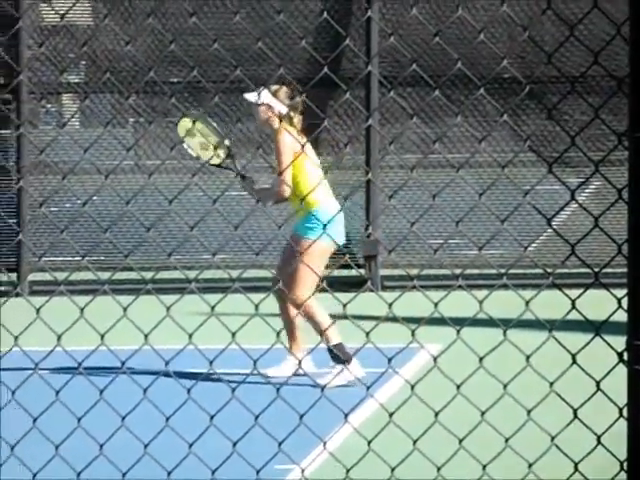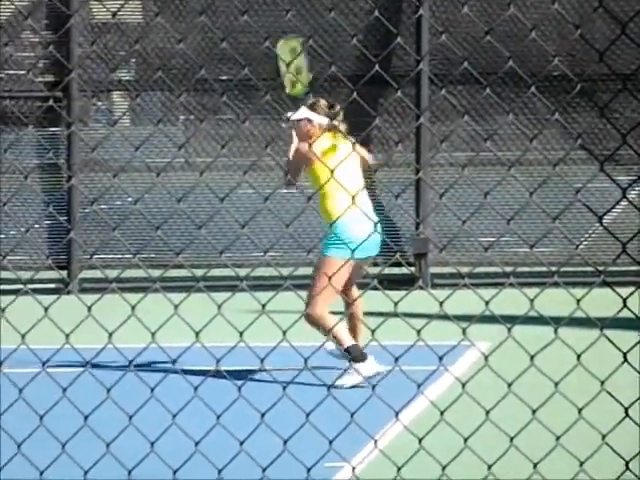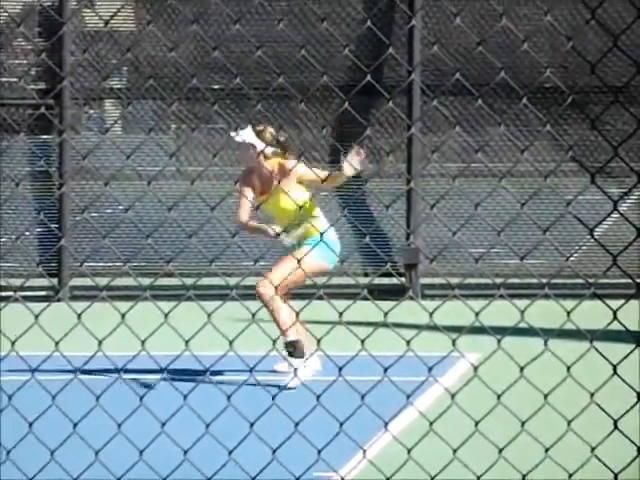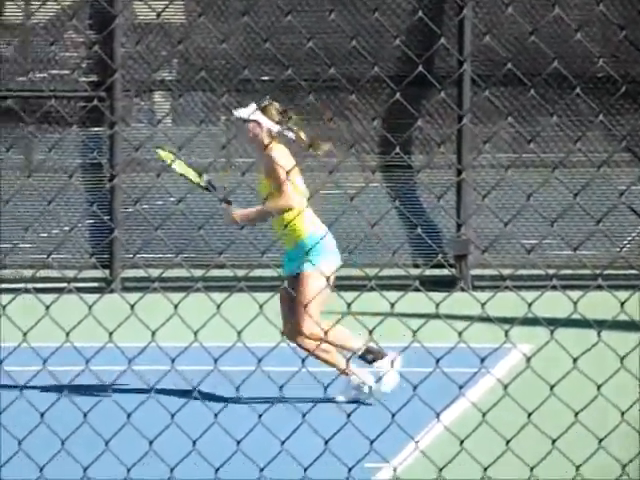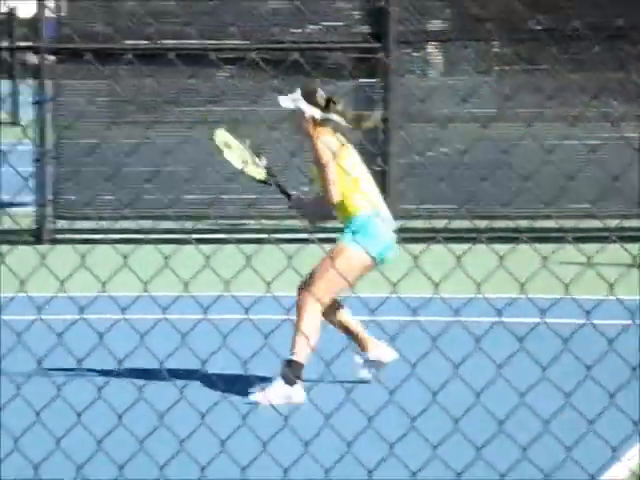
dt=0.7s
person 1, frame 1
left shoulder: (283, 137)
right shoulder: (288, 134)
left elbow: (284, 190)
left wrist: (258, 192)
right wrist: (264, 194)
left hip: (322, 219)
right hip: (312, 218)
left knee: (300, 295)
right knee: (282, 286)
left ankle: (346, 363)
right ankle: (298, 357)
person 1, frame 2
left shoulder: (305, 148)
right shoulder: (345, 141)
left elbow: (291, 178)
right elbow: (370, 160)
left hip: (346, 231)
right hip: (368, 227)
left knee: (315, 311)
right knee: (347, 286)
left ankle: (362, 361)
right ankle: (356, 351)
person 1, frame 3
left shoulder: (288, 169)
right shoulder: (248, 179)
left elbow: (329, 179)
right elbow: (242, 219)
left wrist: (345, 171)
right wrist: (269, 230)
left hip: (321, 244)
right hip: (300, 244)
left knee: (264, 289)
right knee: (275, 298)
left ankle: (302, 357)
right ankle: (302, 353)
person 1, frame 4
left shoulder: (275, 153)
right shoulder: (273, 154)
left elbow: (290, 200)
left wrist: (248, 214)
right wrist: (260, 214)
left hip: (314, 246)
right hip: (296, 250)
left knee: (307, 327)
right knee: (293, 331)
left ankle: (380, 358)
right ankle: (358, 377)
person 1, frame 5
left shoulder: (320, 140)
right shoulder: (330, 139)
left elbow: (333, 195)
left wrist: (303, 204)
right wrist: (307, 204)
left hip: (366, 229)
right hip: (373, 229)
left knee: (311, 301)
right knee: (314, 294)
right ankle: (372, 348)
